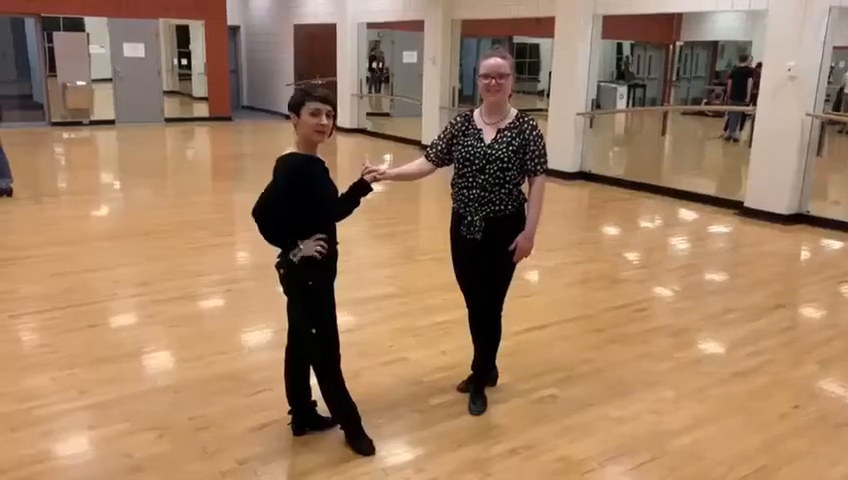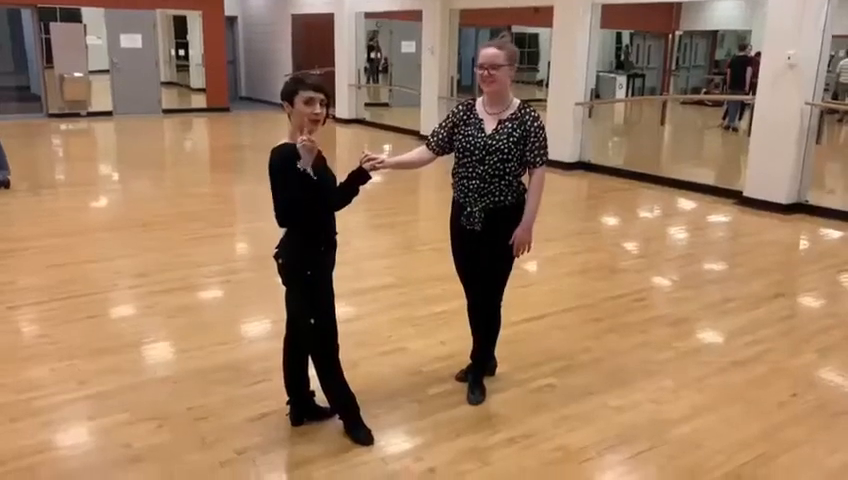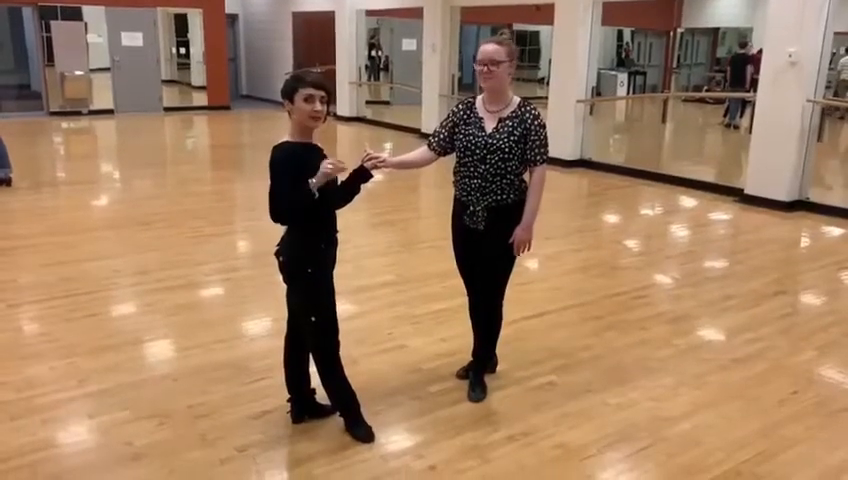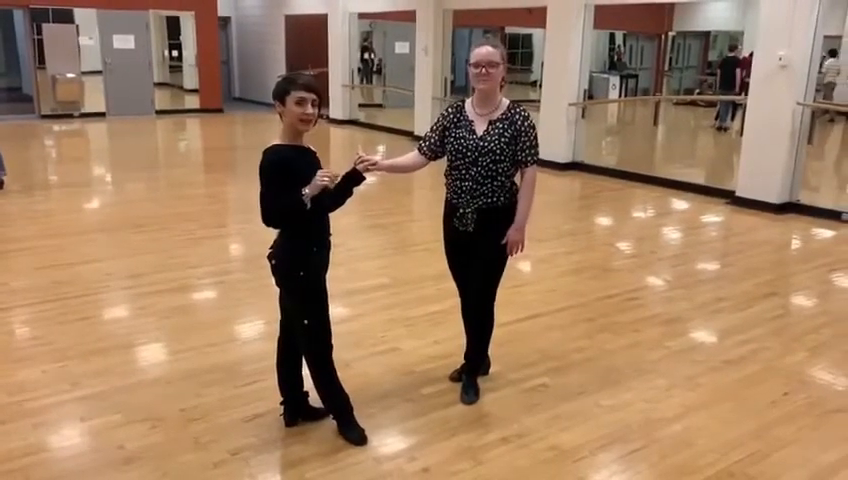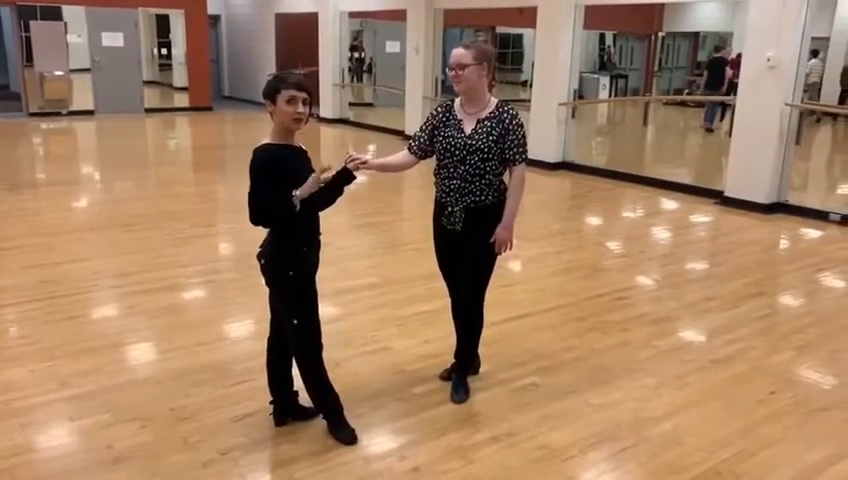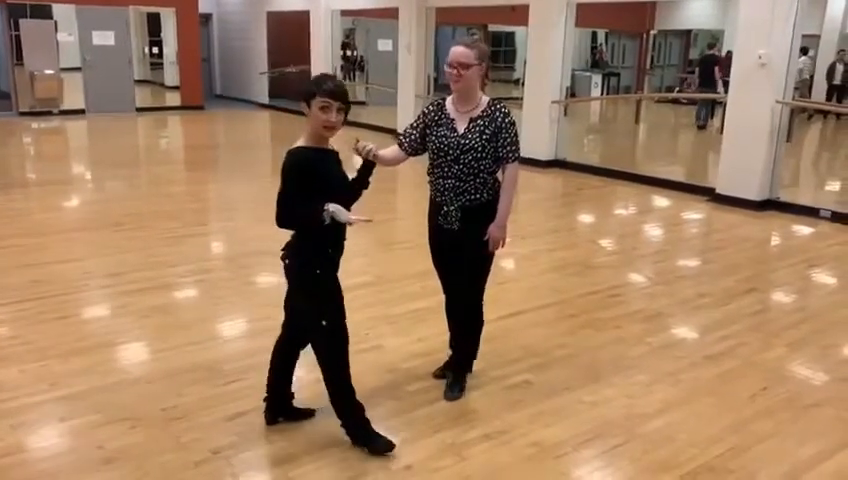
dt=0.7s
person 1, frame 1
left shoulder: (314, 165)
right shoulder: (292, 167)
left elbow: (331, 212)
right elbow: (263, 213)
left wrist: (362, 186)
right wrist: (294, 247)
left hip: (316, 268)
right hip: (304, 270)
left knee: (303, 342)
right knee: (324, 348)
left ankle: (302, 415)
right ankle: (350, 423)
person 1, frame 2
left shoulder: (312, 153)
right shoulder: (284, 157)
left elbow: (330, 202)
right elbow: (285, 215)
left wrist: (360, 174)
right wrist: (305, 166)
left hip: (317, 254)
right hip: (301, 258)
left knee: (300, 333)
right knee: (322, 338)
left ankle: (301, 406)
right ankle: (349, 413)
person 1, frame 3
left shoulder: (315, 151)
right shoulder: (285, 155)
left elbow: (332, 201)
right elbow: (279, 212)
left wrist: (363, 172)
right wrist: (315, 181)
left hip: (317, 252)
right hip: (302, 256)
left knee: (301, 330)
right knee: (323, 335)
left ankle: (302, 403)
right ankle: (349, 411)
person 1, frame 4
left shoulder: (307, 154)
right shoulder: (275, 159)
left elbow: (326, 204)
right elbow: (271, 216)
left wrist: (355, 175)
right wrist: (307, 192)
left hip: (311, 256)
right hip: (294, 259)
left knee: (294, 334)
right knee: (316, 339)
left ankle: (295, 406)
right ankle: (342, 414)
person 1, frame 5
left shoulder: (298, 152)
right shoulder: (266, 157)
left elbow: (316, 202)
right elbow: (259, 214)
left wrist: (345, 175)
right wrist: (299, 193)
left hip: (301, 255)
right hip: (285, 259)
left knee: (284, 333)
right knee: (306, 338)
left ankle: (285, 405)
right ankle: (333, 413)
person 1, frame 6
left shoulder: (330, 155)
right shoulder: (299, 159)
left elbow: (343, 199)
right elbow: (285, 216)
left wrist: (367, 166)
right wrist: (326, 212)
left hip: (321, 260)
right hip: (311, 263)
left knee: (296, 332)
right knee: (332, 341)
left ankle: (277, 404)
right ankle: (356, 426)
person 2, frame 1
left shoulder: (525, 128)
right shoulder: (461, 124)
left elbow: (537, 181)
right elbow: (429, 162)
left wrist: (529, 231)
right wrist: (390, 173)
left hip: (503, 229)
right hip: (464, 227)
left knee: (489, 305)
right knee: (473, 303)
left ankle: (479, 379)
right ankle: (487, 369)
person 2, frame 2
left shoulder: (527, 119)
right shoulder: (462, 113)
left elbow: (537, 173)
right elbow: (430, 151)
left wrist: (527, 224)
right wrist: (389, 162)
left hip: (502, 220)
right hip: (464, 217)
left knee: (488, 296)
right knee: (472, 294)
left ankle: (478, 370)
right ankle: (485, 358)
person 2, frame 3
left shoulder: (528, 117)
right shoulder: (463, 111)
left elbow: (537, 171)
right elbow: (431, 151)
left wrist: (527, 223)
right wrist: (391, 161)
left hip: (503, 219)
right hip: (465, 215)
left knee: (490, 294)
right knee: (474, 291)
left ankle: (479, 367)
right ankle: (486, 356)
person 2, frame 4
left shoulder: (517, 119)
right shoulder: (453, 114)
left elbow: (528, 173)
right elbow: (422, 155)
left wrist: (519, 224)
right wrist: (383, 164)
left hip: (495, 221)
right hip: (456, 217)
left knee: (481, 296)
right knee: (466, 295)
left ankle: (471, 369)
right ankle: (479, 358)
person 2, frame 5
left shoulder: (505, 117)
right shoulder: (442, 114)
left elbow: (517, 172)
right elbow: (411, 155)
left wrist: (507, 223)
right wrist: (372, 163)
left hip: (483, 220)
right hip: (445, 217)
left knee: (470, 295)
right knee: (456, 293)
left ankle: (461, 368)
right ankle: (469, 357)
person 2, frame 6
left shoulder: (497, 115)
right shoulder: (434, 112)
left elbow: (510, 169)
right elbow: (401, 151)
left wrist: (501, 220)
right wrist: (374, 155)
left hip: (479, 218)
right hip: (441, 215)
left knee: (469, 295)
right knee: (451, 292)
left ankle: (460, 368)
right ankle: (459, 355)
